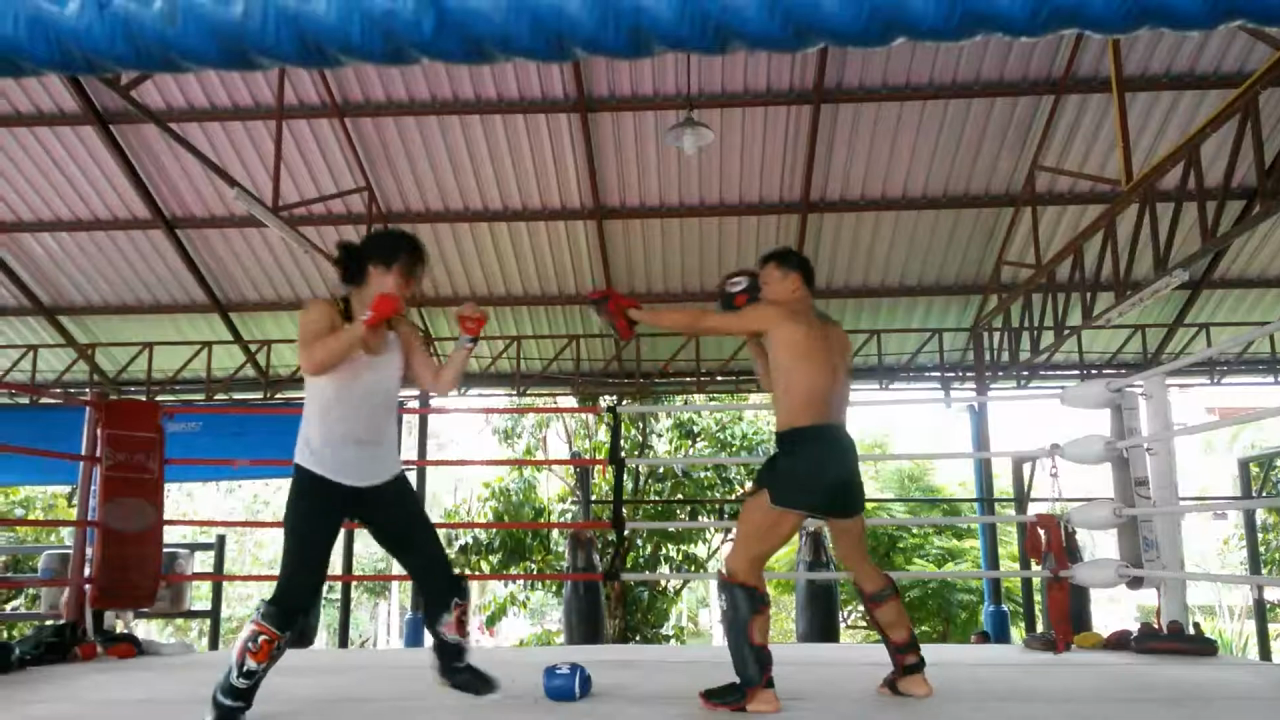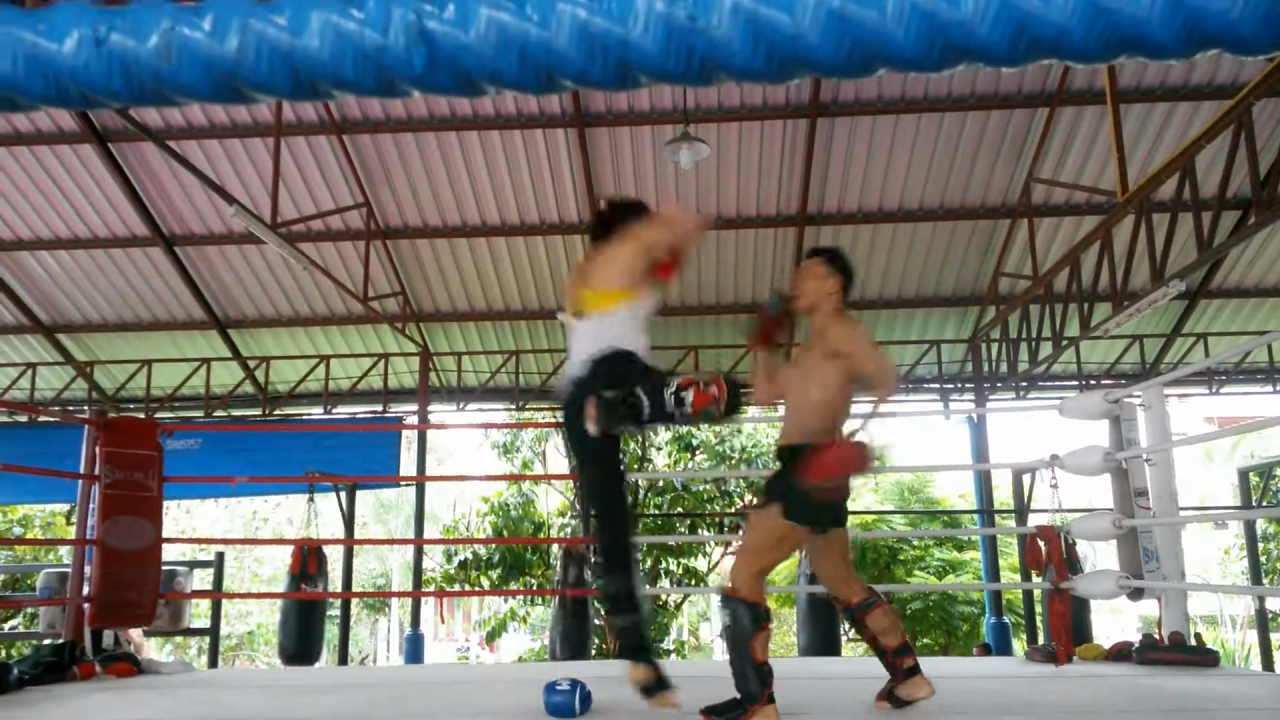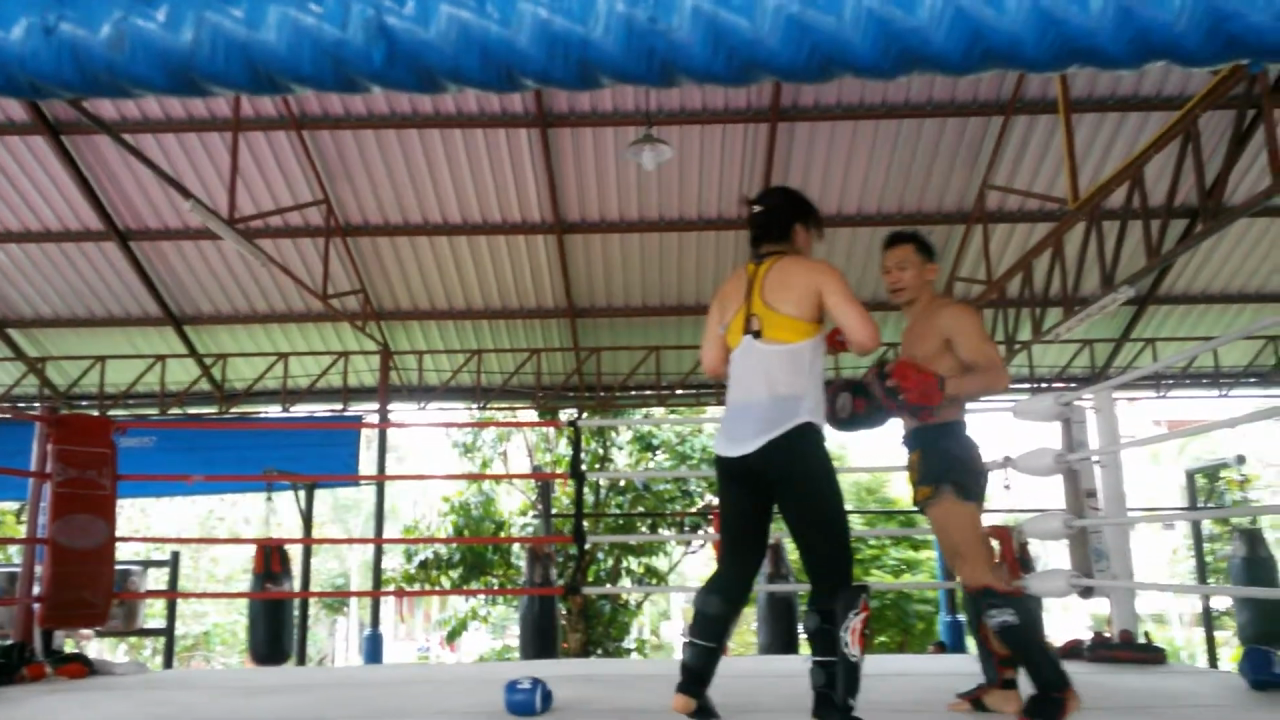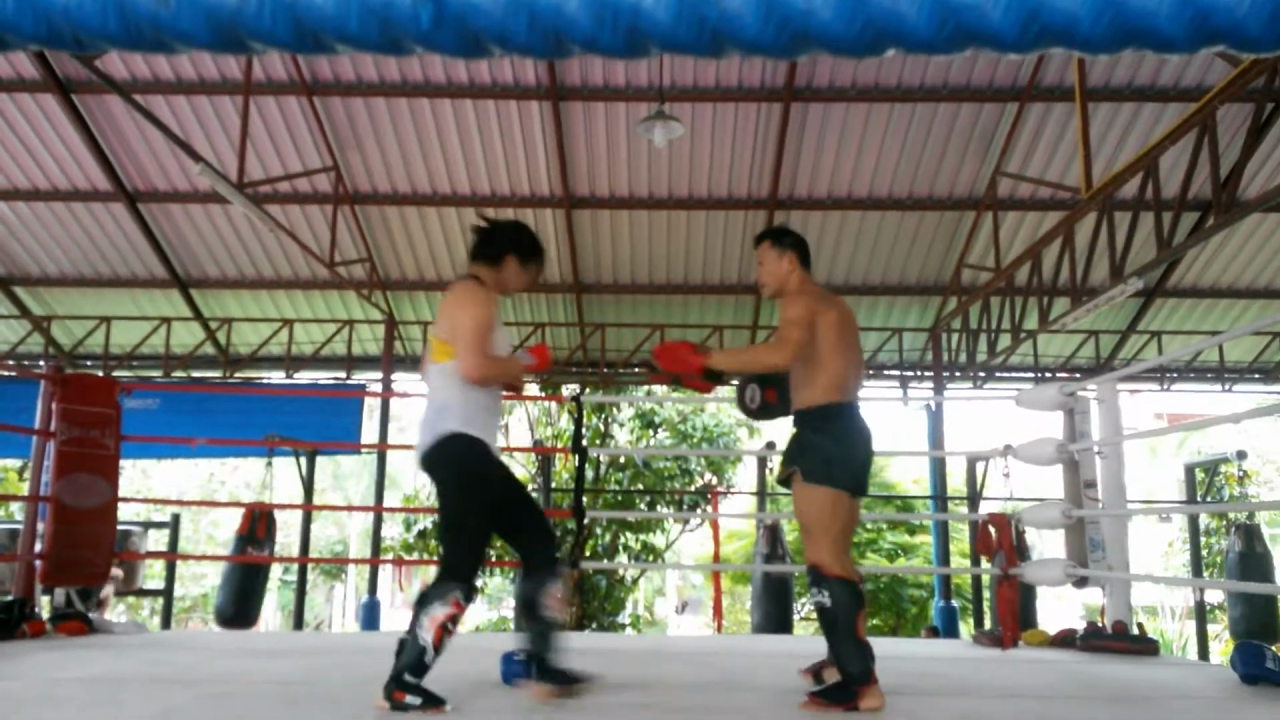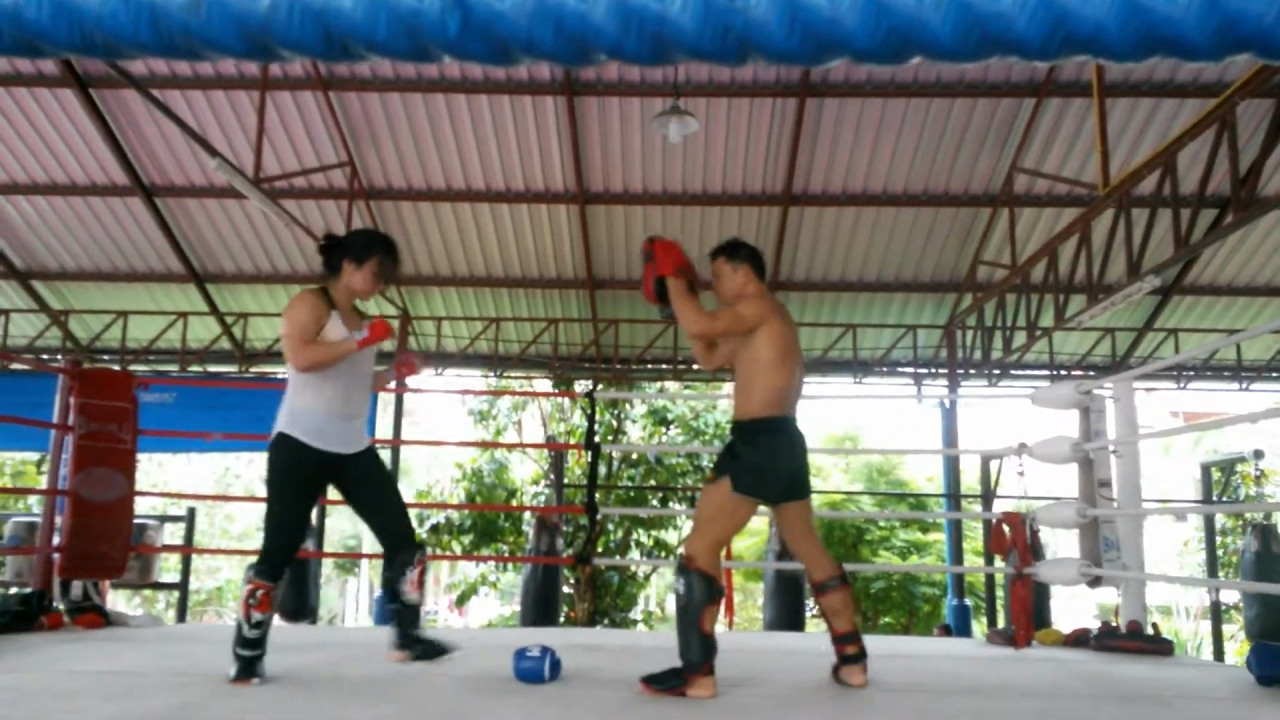
dt=1s
person 1, frame 1
left shoulder: (400, 331)
right shoulder: (322, 313)
left elbow: (439, 384)
right elbow: (312, 361)
left wrist: (467, 340)
right wrist: (367, 320)
left hip: (383, 482)
right hip: (320, 479)
left knee: (440, 580)
right knee: (296, 597)
left ankle: (451, 660)
person 1, frame 2
left shoulder: (580, 275)
right shoulder: (635, 245)
right elbow: (686, 220)
right wrist: (676, 248)
left hip: (580, 388)
right hip: (616, 372)
left knee: (613, 539)
right knee: (720, 395)
left ankle: (639, 660)
right ankle: (618, 406)
person 1, frame 3
left shoulder: (731, 286)
right shoulder: (815, 273)
left elbow: (712, 364)
right elbow: (866, 338)
right wrist: (829, 338)
left hip: (734, 446)
right hip: (790, 440)
left knee: (736, 568)
right knee: (833, 576)
person 1, frame 4
left shoulder: (463, 301)
right shoulder: (476, 296)
left elbow: (439, 372)
right elbow: (473, 369)
left wrist: (509, 374)
right wrist: (527, 364)
left hip: (469, 449)
right hip: (458, 446)
left knee: (541, 547)
right knee: (459, 571)
left ankle: (546, 668)
right ankle: (403, 684)
person 1, frame 5
left shoulder: (362, 321)
right shoulder: (309, 304)
right elbow: (301, 358)
left wrist: (396, 371)
right wrist: (363, 340)
left hip: (355, 450)
right hip: (301, 444)
left knee: (402, 538)
right knee: (279, 551)
left ankle: (407, 636)
right ankle: (246, 655)
person 2, frame 1
left shoulder: (777, 315)
right shoulder: (835, 332)
left elbow: (696, 322)
left wrist: (634, 312)
right wrist: (755, 336)
left hip: (802, 454)
right hip: (839, 453)
left knee: (742, 563)
right knee: (861, 564)
left ankle: (755, 686)
right ankle: (910, 670)
person 2, frame 2
left shoulder: (842, 331)
right shoulder: (813, 347)
left elbow: (886, 381)
right elbow: (769, 394)
left wrist: (837, 443)
right wrist: (764, 344)
left hip: (811, 470)
right hip: (807, 470)
left knee: (742, 578)
right knee: (840, 578)
right ankle: (907, 675)
person 2, frame 3
left shoulder: (953, 316)
right shoulder: (915, 331)
left elbow: (996, 377)
left wrist: (940, 386)
right wrist: (882, 403)
left hip: (944, 452)
right hip: (929, 455)
left knee: (973, 574)
right knee: (973, 575)
person 2, frame 4
left shoulder: (802, 303)
right shoulder: (838, 309)
left elbow: (780, 354)
left wrist: (703, 360)
right wrist: (789, 393)
left hip: (827, 434)
right hip: (845, 431)
left knee: (821, 560)
right knee: (835, 556)
left ankle: (860, 683)
right ankle: (844, 664)
person 2, frame 5
left shoulder: (758, 305)
right shoulder: (766, 320)
left elbow: (700, 327)
right elbow: (709, 358)
left wrist: (671, 278)
right wrist: (680, 301)
left hip: (758, 444)
right hip: (785, 444)
left knee: (700, 549)
right knee: (813, 554)
left ankle: (697, 672)
right ankle: (852, 660)
